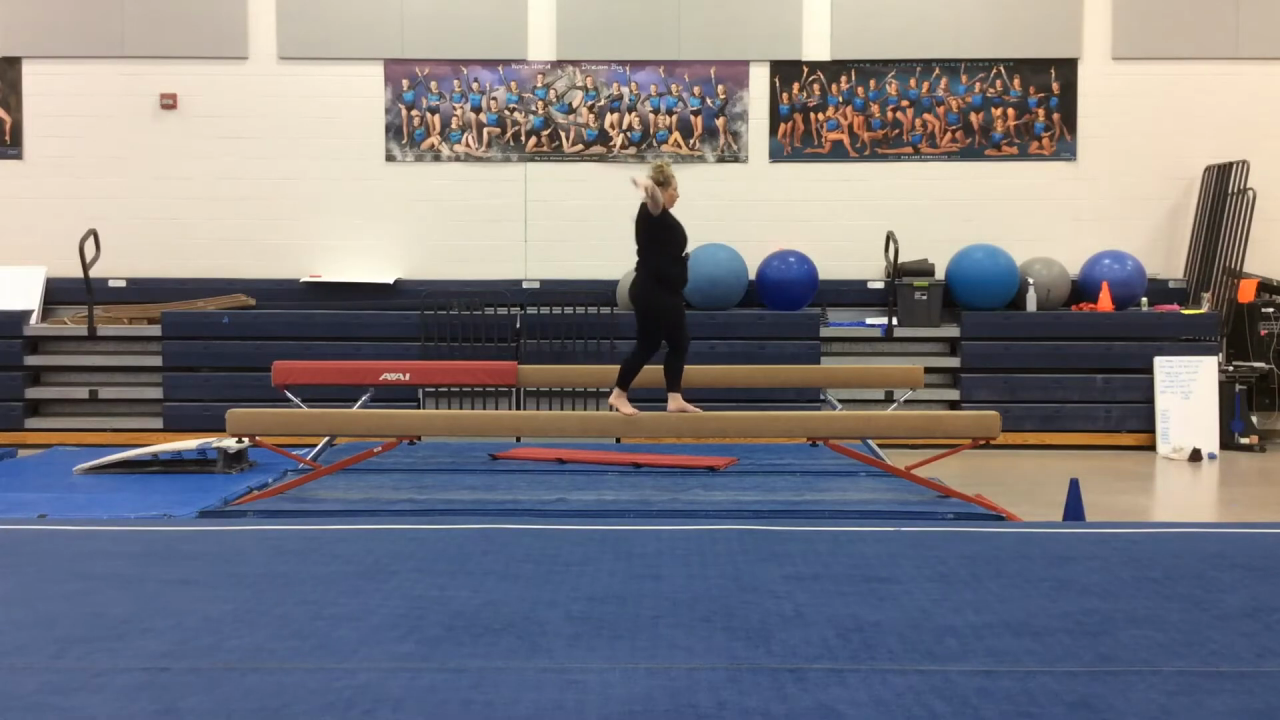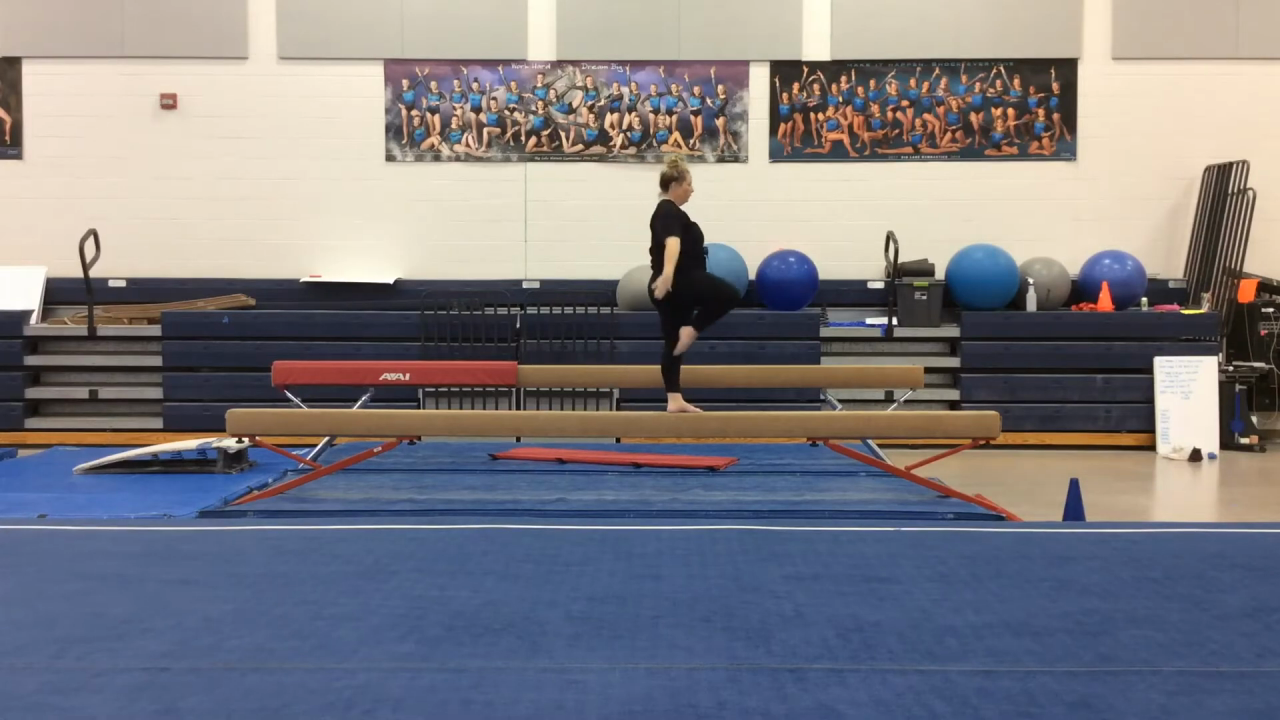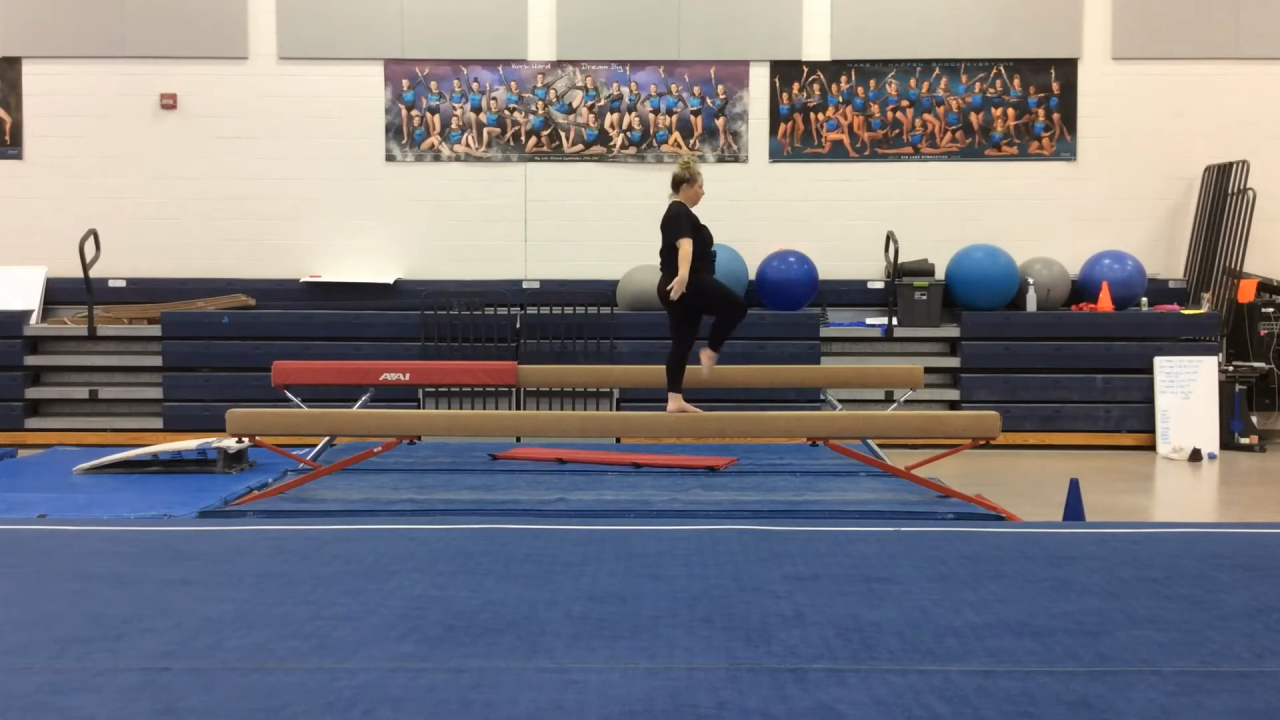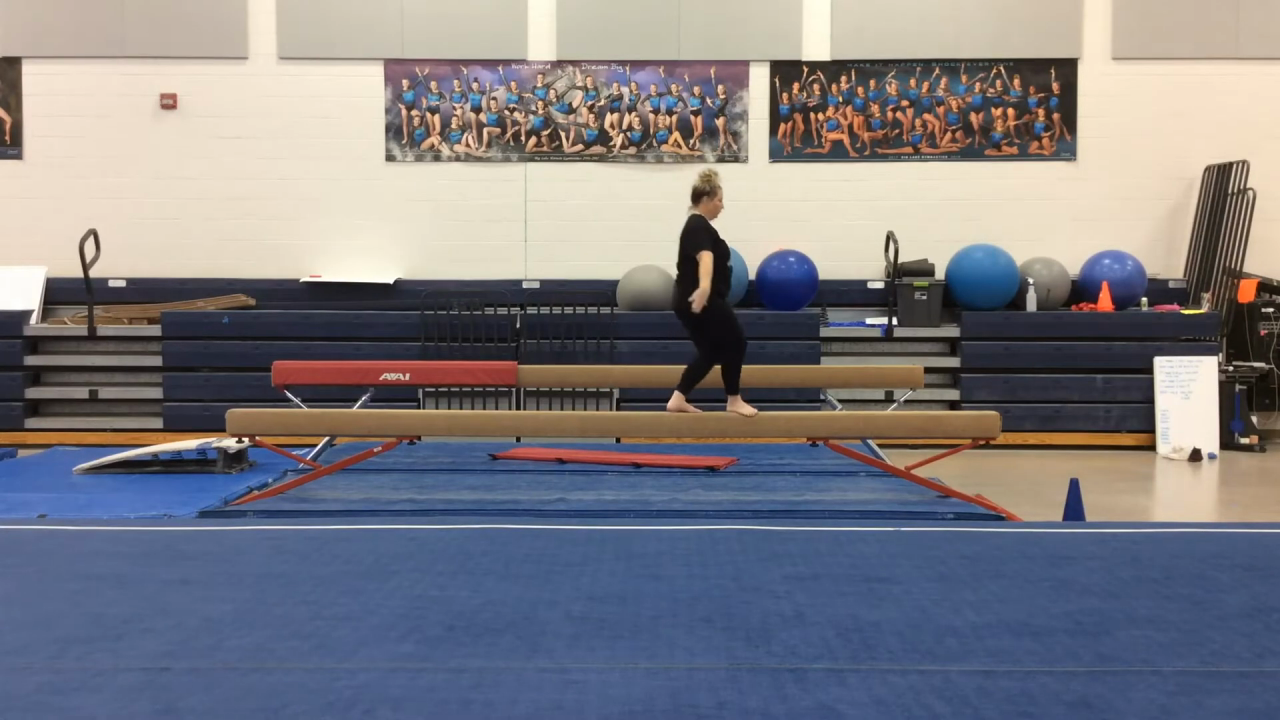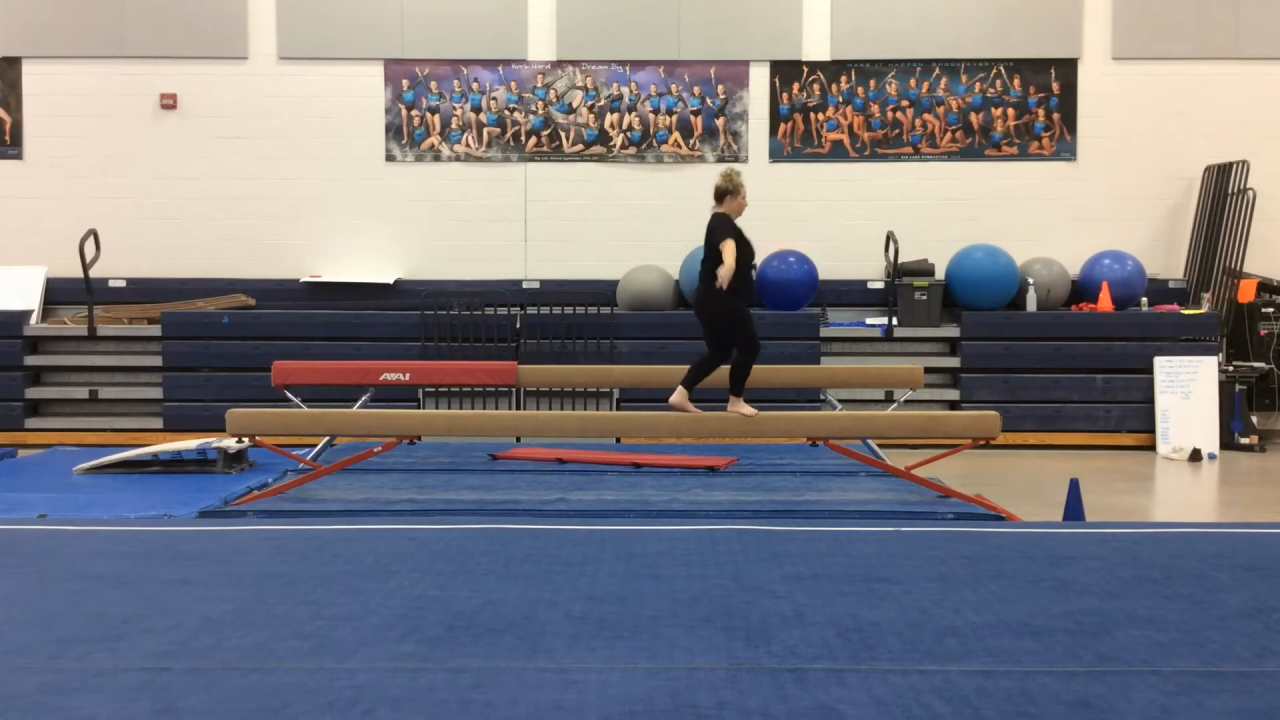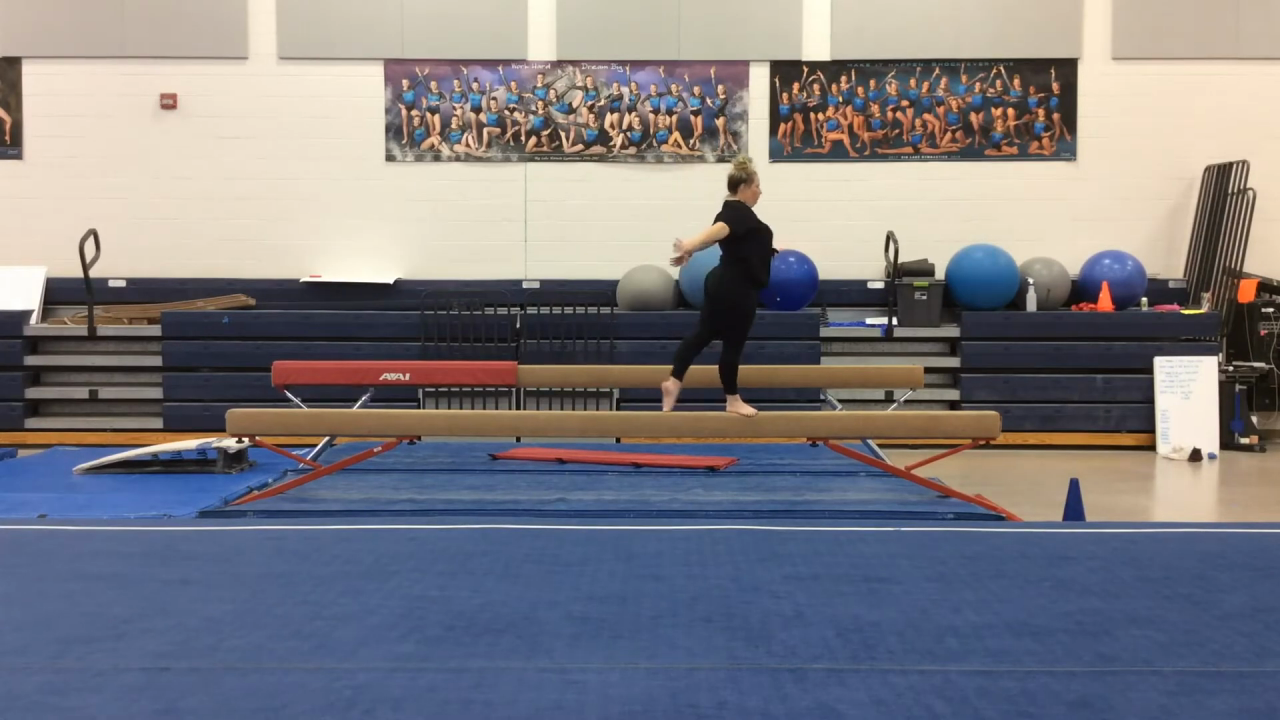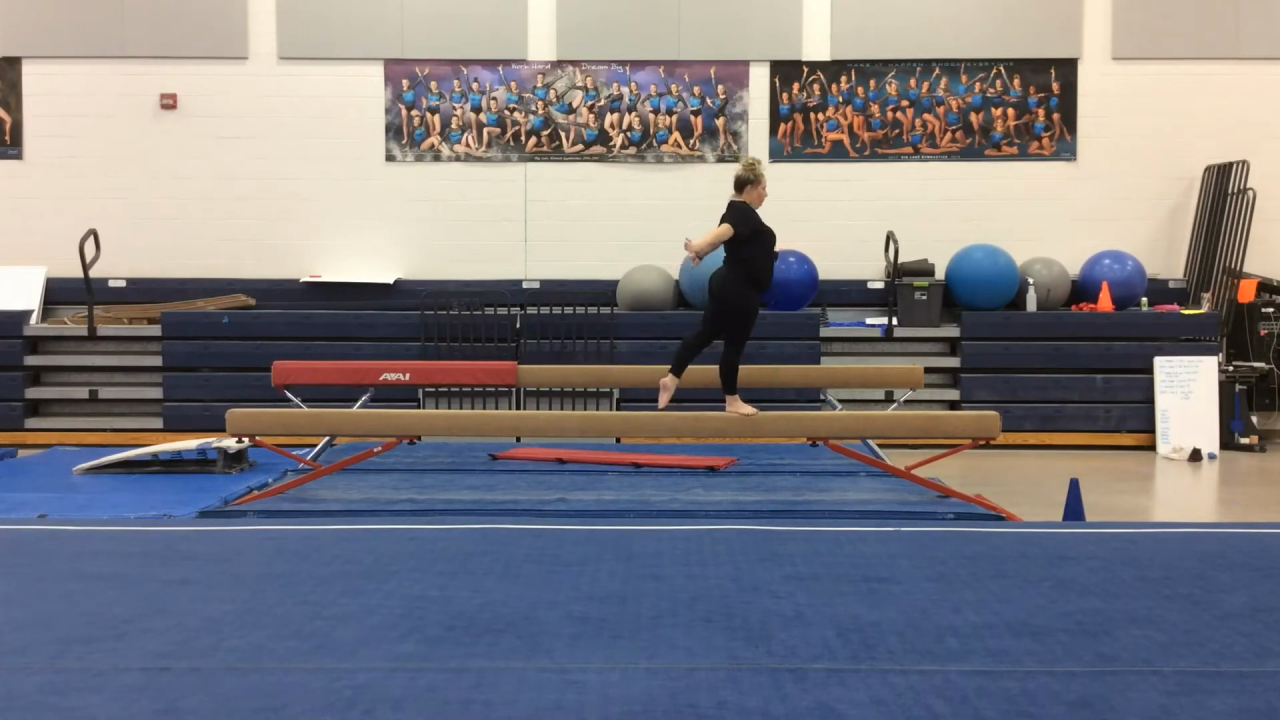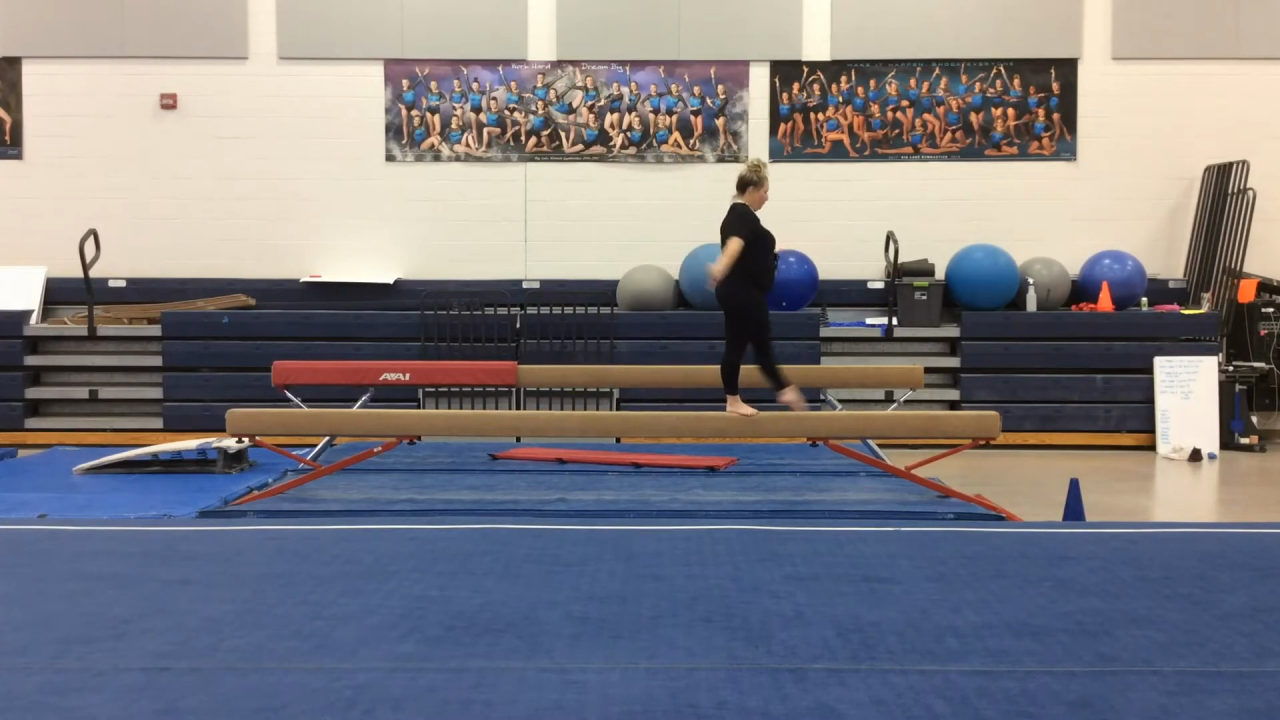
dt=0.4s
person 1, frame 1
left shoulder: (661, 215)
right shoulder: (652, 212)
right elbow: (654, 199)
left wrist: (651, 187)
right wrist: (648, 186)
left hip: (665, 292)
right hip: (651, 292)
left knee: (679, 343)
right knee: (647, 346)
left ankle: (675, 399)
right ankle: (618, 395)
person 1, frame 2
left shoulder: (668, 211)
right shoulder: (668, 212)
right elbow: (672, 243)
right wrist: (666, 275)
left hip: (675, 284)
right hip: (677, 283)
left knee: (674, 342)
right knee: (728, 296)
left ankle: (675, 400)
right ankle: (690, 331)
person 1, frame 3
left shoulder: (678, 213)
right shoulder: (679, 214)
right elbow: (685, 245)
right wrist: (683, 275)
left hip: (681, 287)
right hip: (687, 285)
left knee: (682, 343)
right knee: (736, 306)
left ankle: (675, 400)
right ankle: (711, 351)
person 1, frame 4
left shoulder: (697, 226)
right shoulder: (699, 227)
right elbow: (705, 258)
right wrist: (705, 287)
left hip: (692, 301)
right hip: (702, 301)
left knee: (710, 353)
right knee: (735, 343)
left ankle: (678, 399)
right ankle: (734, 401)
person 1, frame 5
left shoulder: (720, 223)
right shoulder: (723, 223)
right elbow: (728, 245)
right wrist: (728, 266)
left hip: (711, 300)
right hip: (720, 302)
left knee: (718, 353)
right knee: (749, 347)
left ankle: (681, 395)
right ankle: (735, 401)
person 1, frame 6
left shoulder: (733, 210)
right shoulder: (738, 212)
left elbow: (717, 234)
right elbow: (718, 230)
left wrist: (687, 253)
right wrist: (691, 244)
left hip: (722, 284)
right hip: (737, 289)
left knee: (703, 333)
right knee: (733, 344)
left ankle: (673, 382)
right ankle: (733, 400)
person 1, frame 7
left shoulder: (738, 212)
right shoulder: (743, 213)
left elbow: (721, 236)
right elbow: (724, 231)
left wrist: (700, 251)
right wrist: (699, 245)
left hip: (726, 285)
right hip: (740, 291)
left knee: (705, 333)
right knee: (734, 344)
left ankle: (672, 378)
right ankle: (732, 400)
person 1, frame 8
left shoulder: (739, 214)
right shoulder: (741, 216)
left elbow: (737, 241)
right elbow: (736, 242)
left wrist: (721, 270)
right wrist: (721, 266)
left hip: (743, 291)
right hip: (741, 293)
left knee: (761, 343)
right knee: (736, 346)
left ankle: (784, 390)
right ankle: (733, 401)
